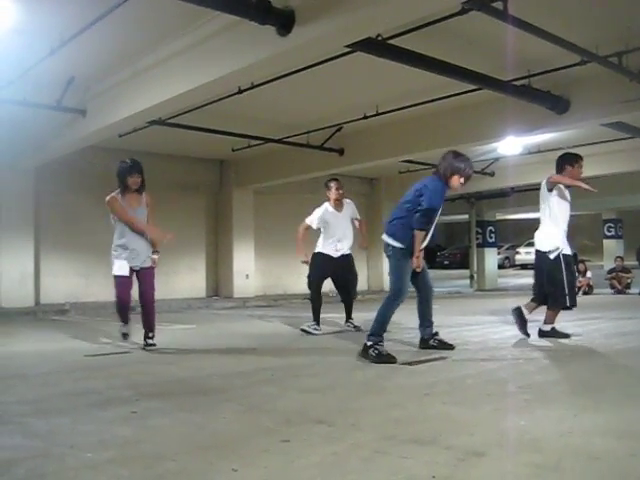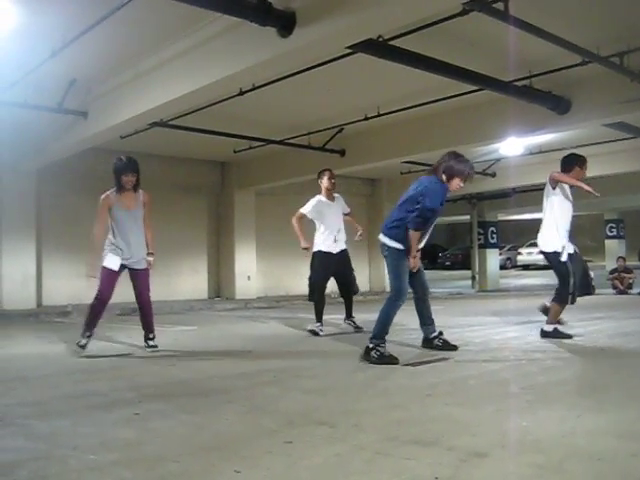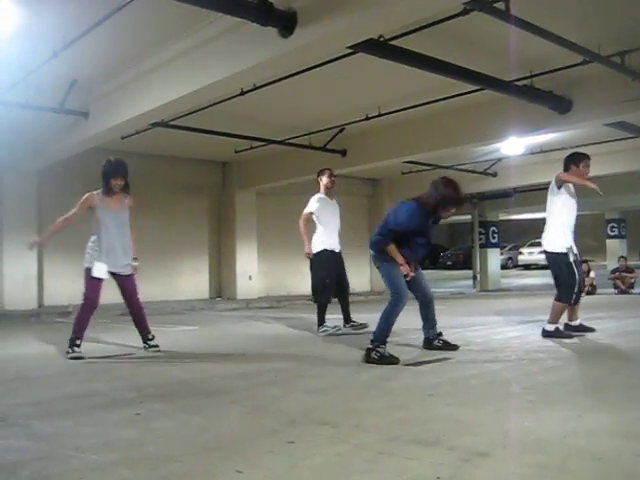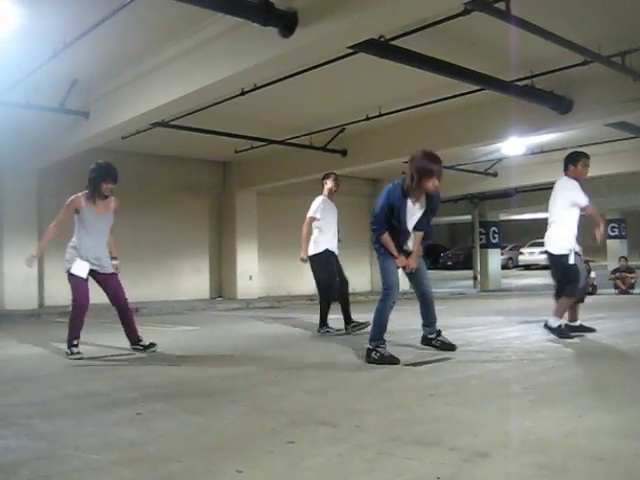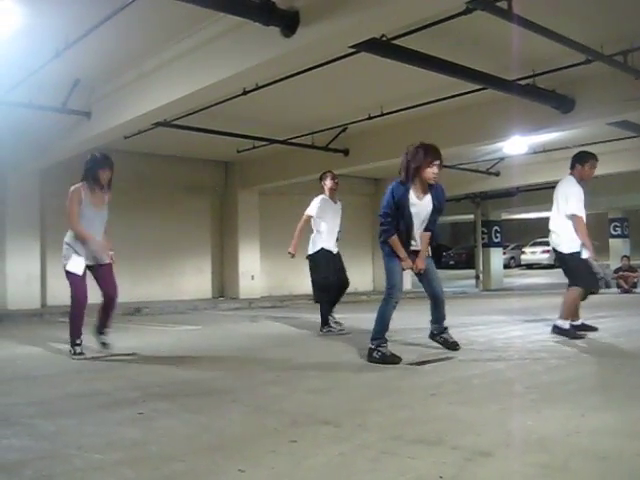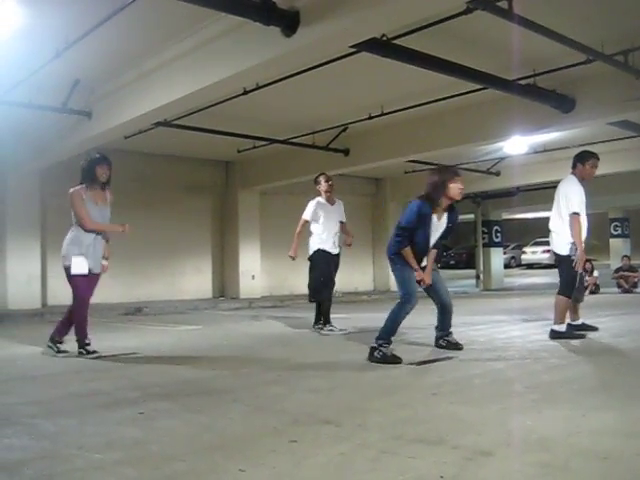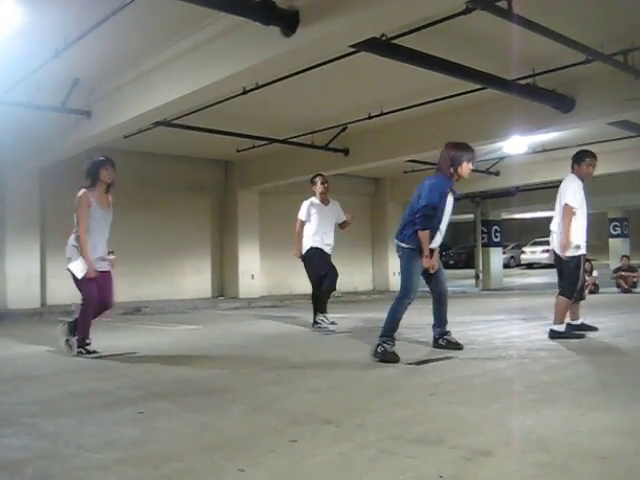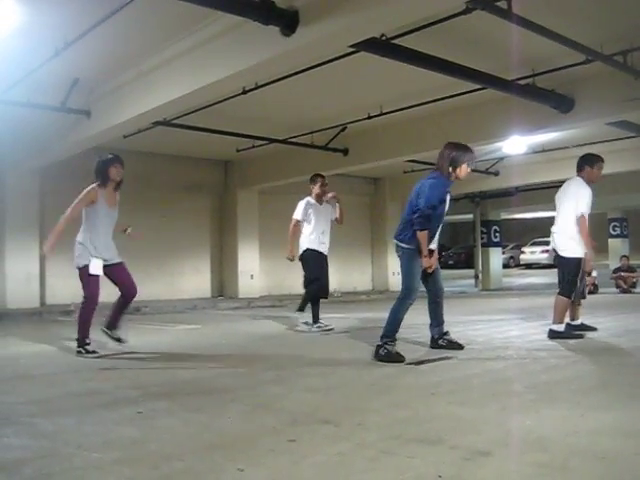
dt=0.2s
person 1, frame 1
left shoulder: (432, 183)
right shoulder: (436, 186)
right elbow: (422, 219)
left wrist: (419, 252)
right wrist: (417, 253)
left hip: (408, 245)
right hip: (400, 244)
left knee: (426, 290)
right knee: (398, 293)
left ankle: (427, 336)
right ankle: (372, 344)
person 1, frame 2
left shoulder: (430, 184)
right shoulder: (434, 187)
right elbow: (417, 221)
left wrist: (416, 252)
right wrist: (413, 251)
left hip: (406, 245)
right hip: (396, 244)
left knee: (422, 290)
right knee: (399, 293)
left ankle: (431, 335)
right ankle: (375, 346)
person 1, frame 3
left shoulder: (433, 215)
right shoulder: (411, 211)
right elbow: (383, 238)
left wrist: (411, 264)
right wrist: (401, 263)
left hip: (406, 257)
right hip: (385, 255)
left knee: (426, 295)
right knee: (400, 297)
left ankle: (432, 337)
right ankle: (375, 348)
person 1, frame 4
left shoulder: (432, 197)
right shoulder: (393, 193)
left elbow: (423, 226)
right elbow: (377, 226)
left wrist: (414, 255)
right wrist: (397, 255)
left hip: (411, 250)
right hip: (387, 248)
left knee: (426, 293)
right knee: (391, 292)
left ankle: (431, 335)
right ankle: (375, 347)
person 1, frame 5
left shoulder: (437, 193)
right shoulder: (397, 190)
left elbow: (429, 227)
right elbow: (387, 227)
left wrist: (422, 255)
right wrist: (403, 257)
left hip: (419, 249)
right hip: (394, 249)
left knee: (437, 292)
right knee: (394, 292)
left ankle: (438, 331)
right ankle: (377, 346)
person 1, frame 6
left shoulder: (451, 214)
right shoulder: (419, 207)
left elbow: (436, 244)
right elbow: (401, 240)
left wrist: (429, 269)
right wrist: (415, 269)
left hip: (424, 262)
right hip: (402, 259)
left knee: (445, 302)
right knee: (409, 299)
left ankle: (443, 336)
right ankle: (380, 346)
person 1, frame 7
left shoulder: (448, 187)
right shoulder: (435, 184)
right elbow: (422, 221)
left wrist: (435, 254)
right wrist: (425, 255)
left hip: (428, 248)
right hip: (412, 246)
left knee: (441, 292)
right knee: (408, 293)
left ankle: (440, 335)
right ankle: (385, 343)
person 1, frame 8
left shoulder: (444, 186)
right shoulder: (433, 185)
right elbow: (420, 221)
left wrist: (434, 252)
right wrist: (424, 254)
left hip: (426, 248)
right hip: (411, 246)
left knee: (437, 292)
right knee: (410, 293)
left ankle: (438, 335)
right ankle: (385, 344)
person 2, frame 1
left shoulder: (145, 198)
right shoulder: (113, 200)
right elbow: (134, 223)
left wrist: (155, 251)
right wrist: (160, 237)
left hip: (144, 254)
right hip: (123, 255)
left knee: (147, 298)
right knee: (122, 298)
left ankle: (149, 336)
right ankle: (125, 323)
person 2, frame 2
left shoulder: (143, 197)
right shoulder: (108, 198)
right elbow: (100, 229)
left wrist: (150, 252)
right wrist: (95, 259)
left hip: (139, 254)
right hip: (115, 252)
left knee: (143, 299)
right knee: (103, 295)
left ankle: (149, 337)
right ankle: (86, 333)
person 2, frame 3
left shoulder: (128, 201)
right shoulder: (93, 199)
right elbow: (67, 219)
left wrist: (134, 258)
right wrist: (43, 238)
left hip: (122, 260)
right hip: (98, 258)
left knee: (133, 301)
right knee: (90, 302)
left ankle: (148, 339)
right ankle: (74, 344)
person 2, frame 4
left shoulder: (113, 204)
right shoulder: (78, 201)
right elbow: (56, 225)
left wrist: (114, 257)
right wrist: (39, 250)
left hip: (101, 259)
right hip: (78, 258)
left knee: (121, 301)
right knee: (81, 302)
left ankle: (136, 340)
right ankle: (72, 344)
person 2, frame 5
left shoulder: (106, 195)
right shoulder: (76, 192)
right elbow: (74, 225)
left wrist: (108, 249)
right wrist: (93, 242)
left hip: (97, 252)
right hip: (76, 251)
left knee: (111, 294)
right knee: (80, 299)
left ankle: (101, 331)
right ankle: (76, 343)
person 2, frame 6
left shoulder: (107, 196)
right shoulder: (77, 193)
right elbow: (87, 223)
left wrist: (105, 256)
right wrist: (118, 228)
left hip: (95, 256)
right hip: (76, 252)
left knee: (82, 301)
right knee: (81, 299)
left ankle: (56, 339)
right ankle: (83, 344)
person 2, frame 7
left shoulder: (109, 198)
right shoulder: (85, 196)
right elbow: (81, 230)
left wrist: (108, 253)
right wrist: (88, 260)
left hip: (100, 258)
right hip: (80, 255)
left knee: (106, 302)
right knee: (91, 299)
left ankle: (73, 328)
right ankle: (82, 343)
person 2, frame 8
left shoulder: (116, 196)
right shoulder: (93, 192)
right elbow: (69, 215)
left wrist: (122, 230)
right wrist: (51, 240)
left hip: (109, 253)
right hip: (88, 252)
left knee: (130, 289)
right knee: (91, 298)
left ankle: (111, 327)
right ankle: (82, 343)
person 3, frame 1
left shoulder: (562, 189)
right shoulder: (552, 186)
right elbow: (552, 178)
right wrist: (580, 184)
left hip: (557, 245)
right hip: (551, 245)
left knee: (548, 288)
right knee: (562, 288)
left ankle: (523, 311)
right ankle: (547, 327)
person 3, frame 2
left shoulder: (564, 188)
right shoulder: (555, 184)
right elbow: (554, 175)
right wrist: (583, 185)
left hip: (561, 243)
right hip: (553, 244)
left knee: (569, 282)
right knee: (567, 284)
left ankle: (550, 307)
right ankle: (549, 327)
person 3, frame 3
left shoulder: (566, 188)
right shoulder: (560, 182)
right elbow: (561, 176)
right wrist: (590, 184)
left hip: (563, 243)
right hip: (558, 245)
left knee: (575, 283)
right knee: (570, 284)
left ankle: (573, 322)
right ankle: (550, 327)
person 3, frame 4
left shoulder: (564, 185)
right shoulder: (570, 185)
right elbow: (588, 209)
right wrist: (600, 223)
left hip: (558, 244)
right hip: (563, 245)
left knee: (571, 283)
right knee: (577, 283)
left ankle: (572, 322)
right ankle: (554, 321)
person 3, frame 5
left shoulder: (565, 184)
right shoulder: (573, 187)
right elbow: (577, 219)
left wrist: (583, 245)
right wrist: (589, 246)
left hip: (561, 242)
right hip: (570, 243)
left knee: (577, 281)
right knee: (585, 280)
left ankle: (575, 321)
right ankle: (562, 323)
person 3, frame 6
left shoulder: (567, 184)
right shoulder: (574, 186)
right elbow: (574, 218)
right wrist: (580, 248)
left hip: (562, 243)
right hip: (568, 245)
left knee: (574, 284)
right knee: (569, 285)
left ankle: (575, 322)
right ankle: (558, 328)
person 3, frame 7
left shoulder: (570, 183)
right shoulder: (574, 182)
right elbow: (568, 209)
right wrist: (565, 238)
left hip: (565, 243)
right hip: (570, 244)
left knee: (575, 284)
right knee: (569, 285)
left ankle: (575, 322)
right ankle: (557, 328)
person 3, frame 8
left shoulder: (568, 186)
right shoulder: (583, 189)
right elbow: (581, 220)
right wrist: (589, 250)
left hip: (561, 242)
right hip: (571, 245)
left knee: (576, 284)
right knee: (569, 286)
left ankle: (574, 322)
right ankle: (556, 328)
person 4, frame 1
left shoulder: (349, 204)
right shoulder: (322, 212)
left elbow: (358, 221)
right elbow: (302, 229)
left wrist: (363, 238)
right wrist: (302, 253)
left hip: (344, 255)
right hip: (323, 254)
left knee: (349, 288)
right knee: (315, 285)
left ankle: (349, 320)
right ankle: (315, 323)
person 4, frame 2
left shoulder: (339, 199)
right shoulder: (316, 203)
left elbow: (347, 214)
right elbow: (295, 219)
left wrist: (358, 227)
right wrist: (303, 240)
left hip: (341, 249)
right hip: (322, 251)
left knee: (348, 284)
right knee: (318, 286)
left ankle: (349, 317)
right ankle: (318, 323)
person 4, frame 3
left shoulder: (333, 202)
right shoulder: (317, 199)
right elbow: (303, 221)
right wrist: (307, 244)
left hip: (334, 249)
right hip: (322, 250)
left knee: (342, 286)
right knee: (325, 287)
left ankle: (348, 321)
right ankle: (321, 325)
person 4, frame 4
left shoulder: (331, 205)
right shoulder: (320, 202)
right elbow: (307, 225)
right wrist: (304, 250)
left hip: (329, 250)
right hip: (321, 251)
left knee: (341, 285)
right knee: (329, 287)
left ankle: (349, 323)
right ankle: (323, 326)
person 4, frame 5
left shoulder: (338, 204)
right shoulder: (320, 201)
right elbow: (303, 221)
right wrist: (294, 244)
left hip: (333, 250)
right hip: (321, 249)
left knee: (342, 283)
right knee: (327, 286)
left ankle: (328, 314)
right ankle: (325, 325)
person 4, frame 6
left shoulder: (339, 204)
right shoulder: (315, 204)
left elbow: (342, 223)
right elbow: (301, 226)
left wrist: (348, 235)
right wrist: (294, 248)
left hip: (334, 251)
right hip: (319, 250)
left knee: (322, 286)
right knee: (324, 285)
left ankle: (318, 322)
right ankle: (326, 325)
person 4, frame 7
left shoulder: (335, 205)
right shoulder: (309, 204)
left elbow: (342, 225)
right elbow: (299, 226)
left wrist: (348, 220)
right wrist: (297, 248)
left hip: (325, 250)
right hip: (312, 248)
left knee: (321, 283)
right knee: (330, 275)
left ankle: (317, 320)
right ankle: (321, 313)
person 4, frame 8
left shoulder: (329, 204)
right shoulder: (305, 204)
left elbow: (340, 221)
right elbow: (293, 226)
left wrist: (338, 203)
right wrist: (290, 249)
left hip: (322, 251)
right hip: (309, 250)
left knee: (320, 285)
right knee: (316, 281)
left ankle: (316, 321)
right ankle: (300, 312)
